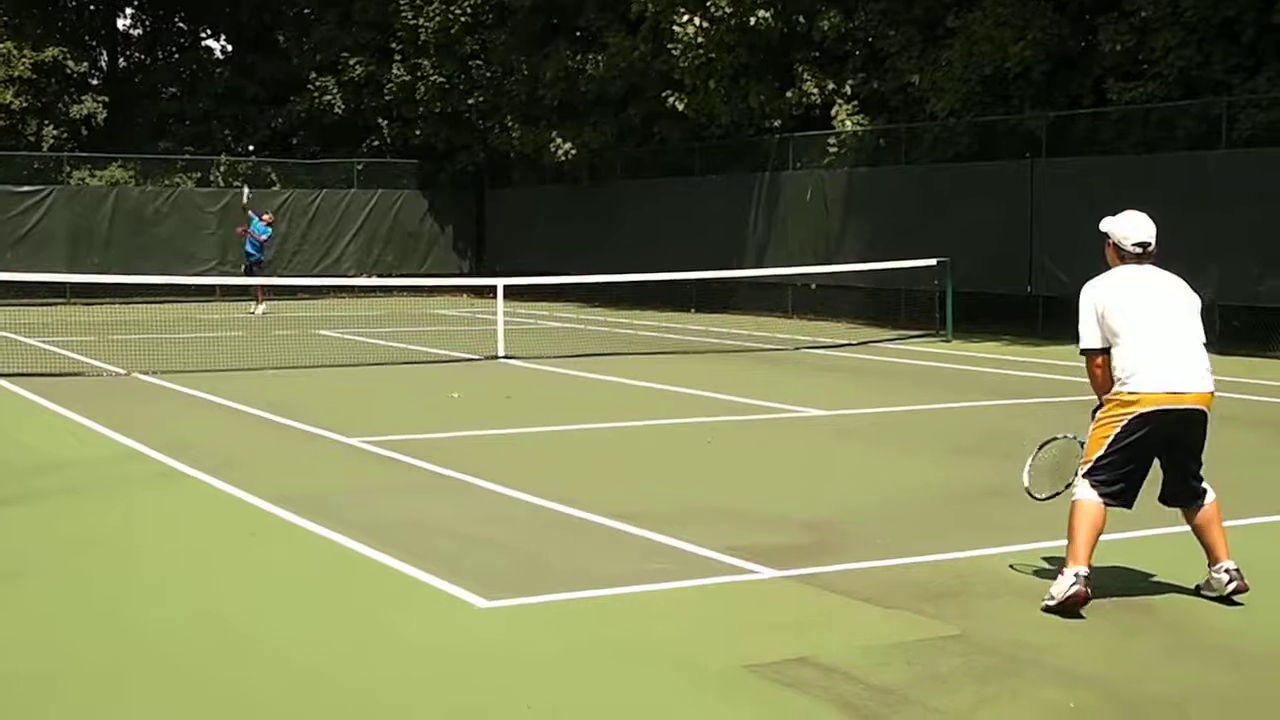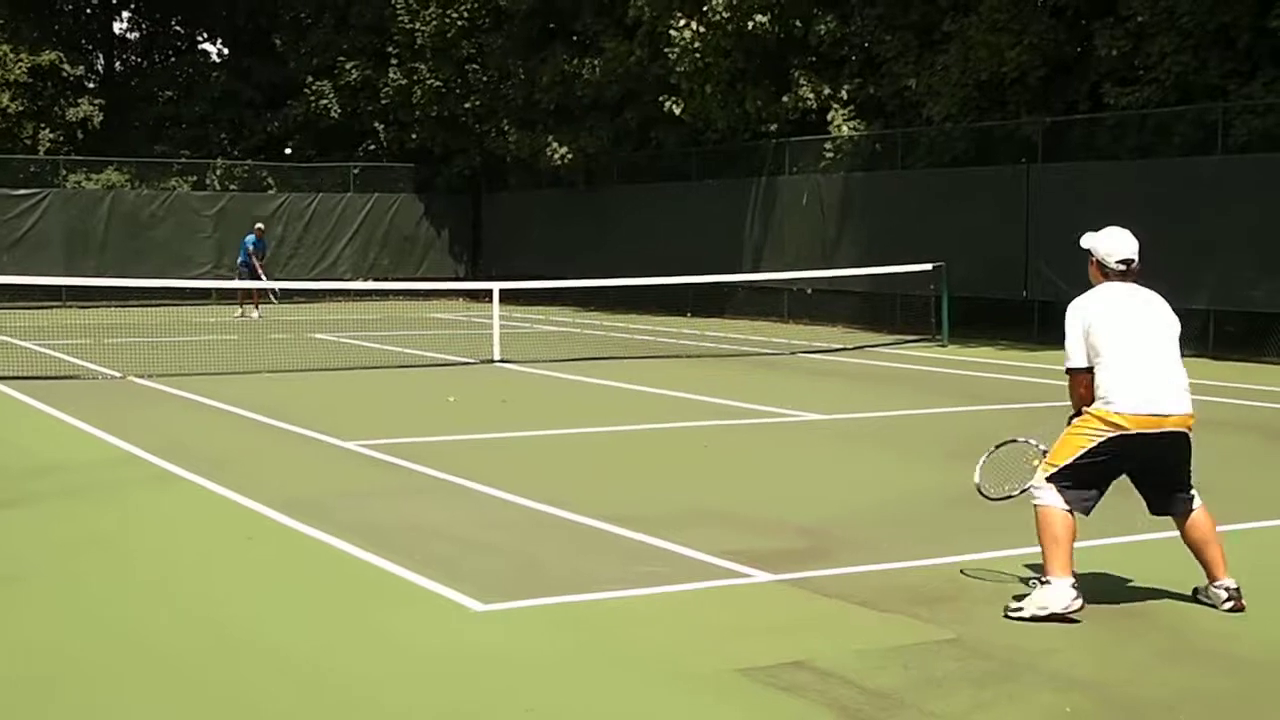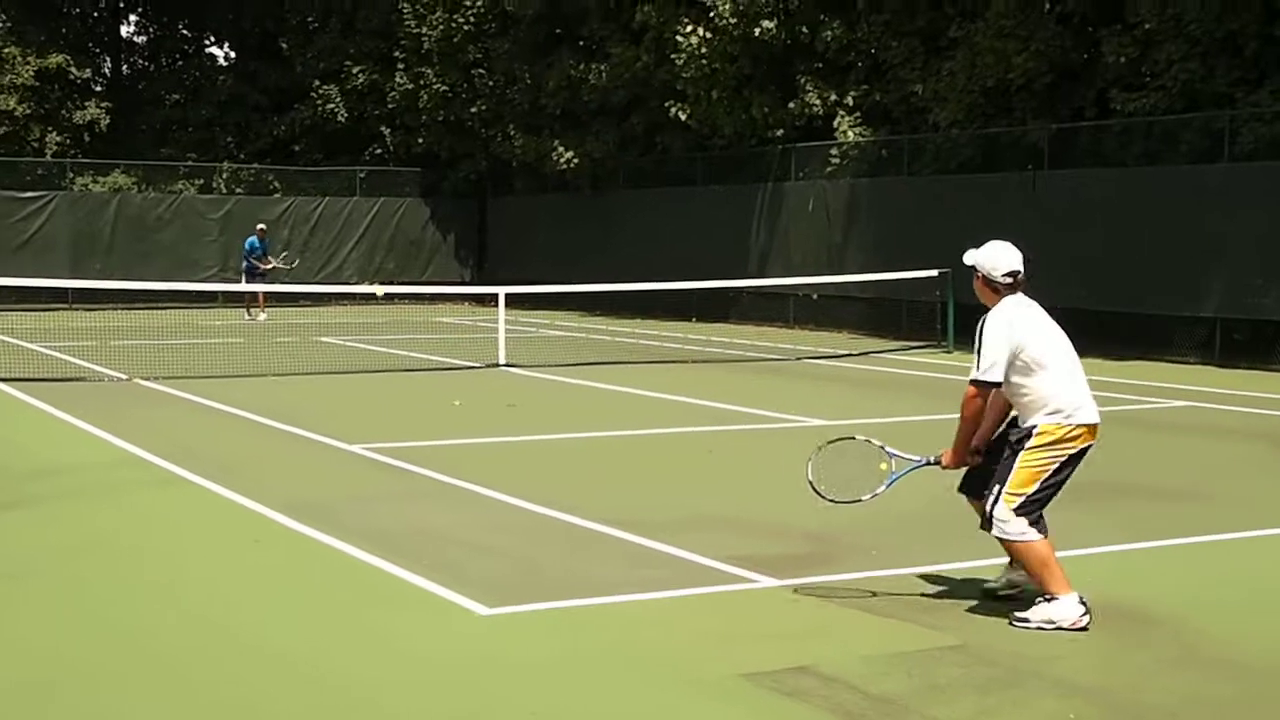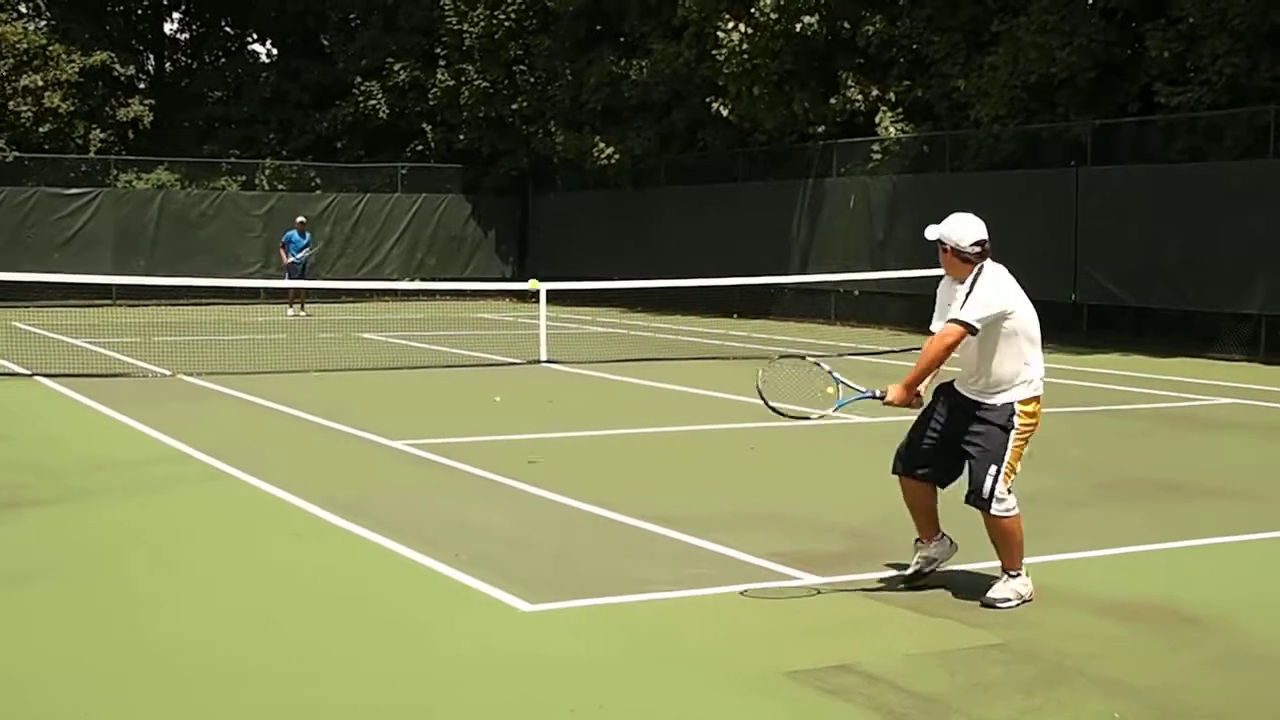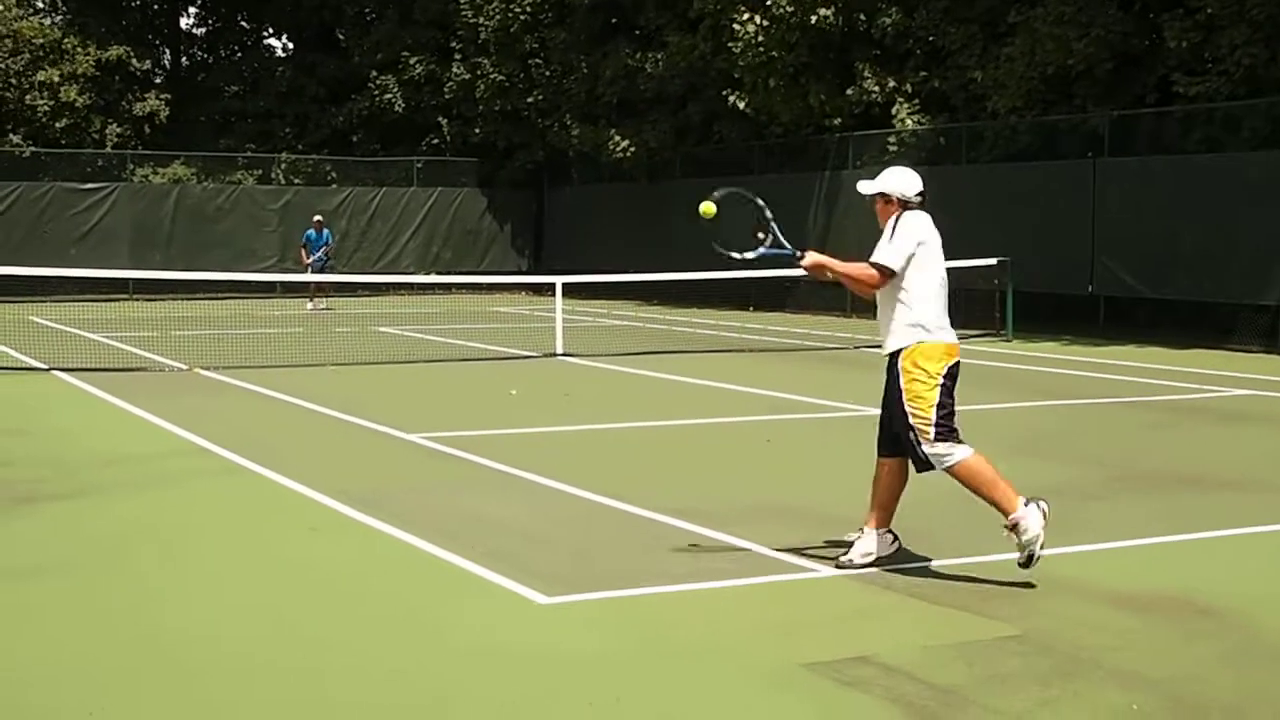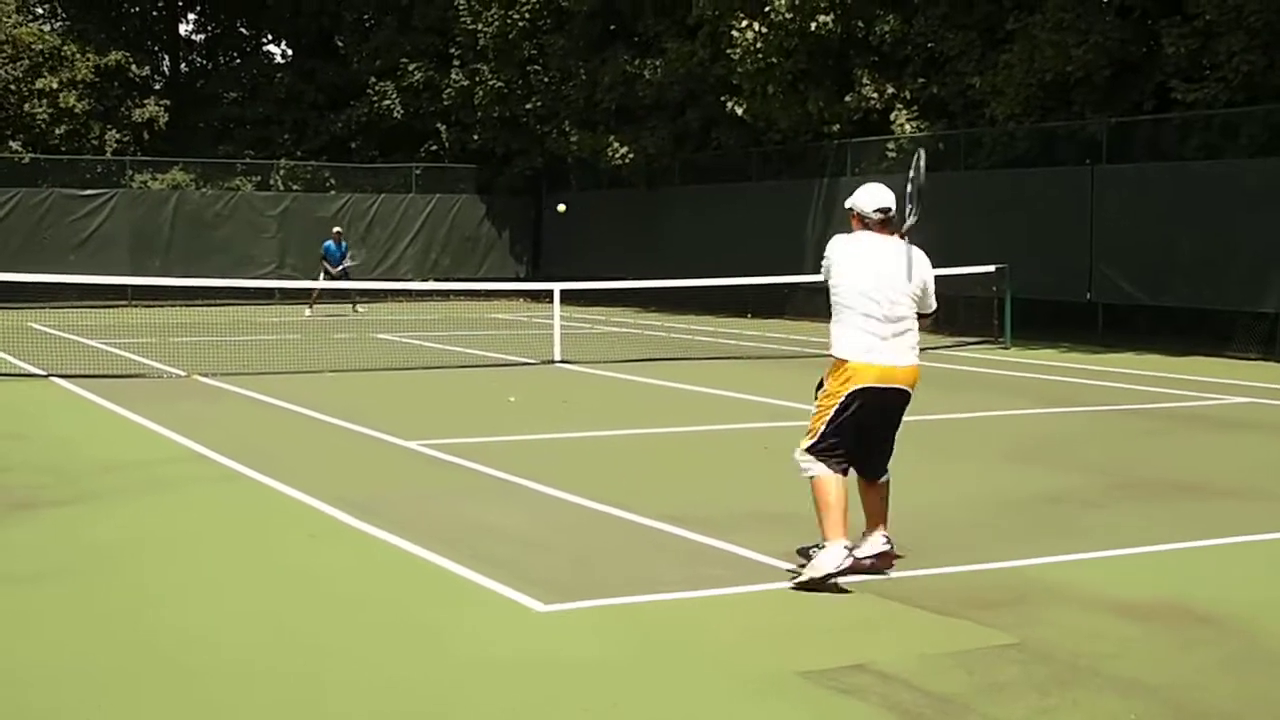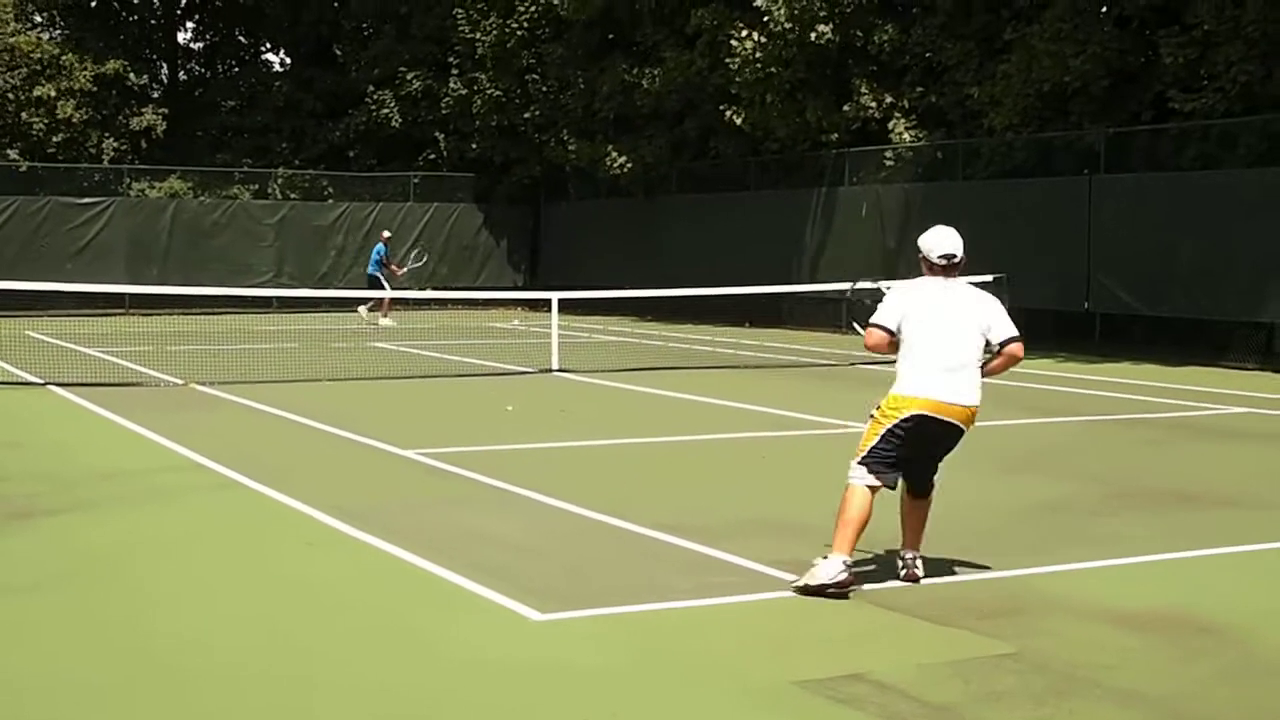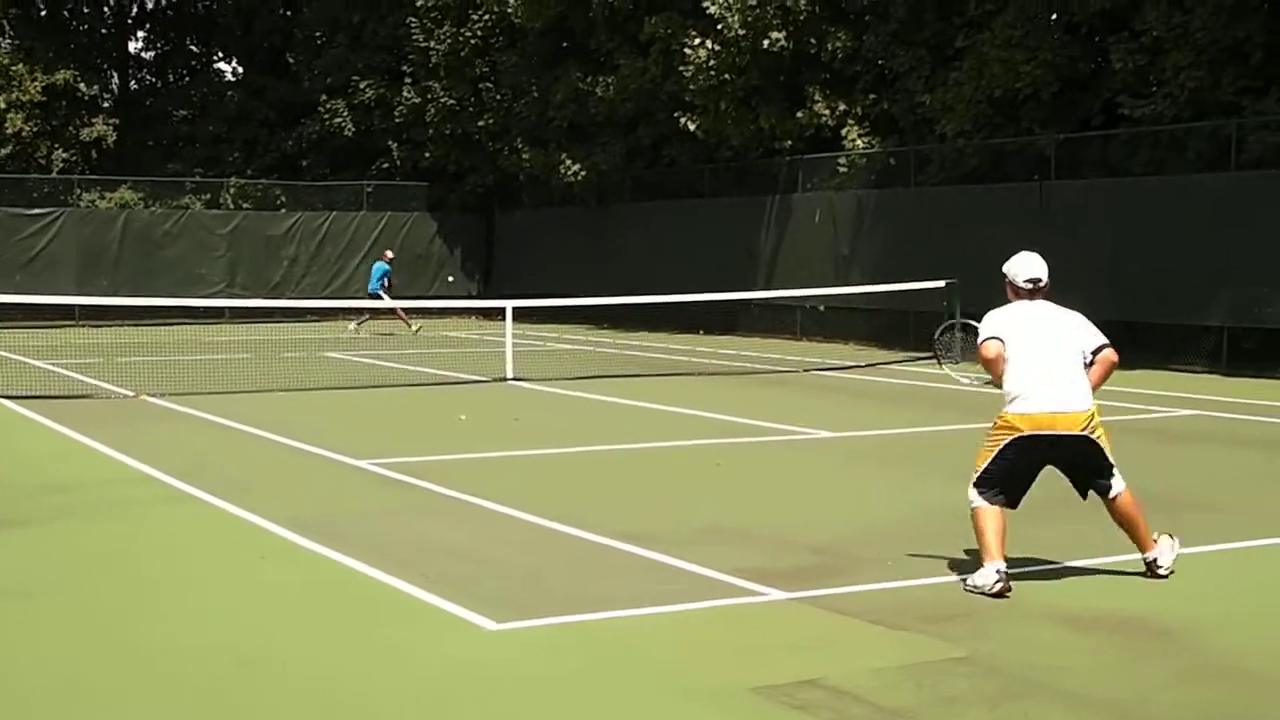
dt=0.4s
person 1, frame 1
left shoulder: (1098, 288)
right shoulder: (1180, 288)
left elbow: (1097, 363)
right elbow: (1191, 346)
left wrist: (1111, 408)
left hip: (1141, 396)
right hip: (1197, 395)
left knee: (1093, 484)
right knee: (1190, 487)
left ankle: (1074, 577)
right ankle: (1224, 572)
person 1, frame 2
left shoulder: (1084, 306)
right shoulder: (1158, 304)
left elbow: (1080, 381)
left wrist: (1080, 427)
left hip: (1122, 417)
right hip: (1176, 419)
left knee: (1049, 487)
right knee: (1181, 501)
left ankle: (1059, 588)
right ankle: (1223, 585)
person 1, frame 3
left shoulder: (999, 321)
right shoulder: (1017, 312)
left elbow: (977, 394)
right elbow: (1001, 389)
left wrist: (958, 448)
right wrist: (978, 440)
left hip: (1060, 426)
right hip: (1037, 421)
left knee: (1006, 514)
right knee: (978, 486)
left ankle: (1065, 604)
right ankle: (1023, 568)
person 1, frame 4
left shoulder: (988, 282)
right shoulder: (950, 285)
left elbow: (947, 339)
right elbow: (938, 339)
left wrist: (906, 386)
right wrist: (918, 387)
left hip: (1010, 403)
right hip: (961, 394)
left knee: (991, 493)
right knee: (912, 464)
left ankle: (1014, 576)
right ankle: (933, 543)
person 1, frame 5
left shoulder: (911, 223)
right shoulder: (903, 230)
left elbow: (874, 278)
right elbow: (878, 287)
left wrist: (827, 265)
right wrist: (837, 271)
left hip: (925, 354)
right hip: (908, 353)
left knee: (938, 446)
right knee: (890, 449)
left ankle: (1021, 514)
right ankle: (876, 534)
person 1, frame 6
left shoulder: (840, 246)
right shoulder: (918, 259)
right elbow: (925, 317)
left hip: (857, 371)
right hip: (904, 373)
left knee: (818, 460)
right knee: (870, 461)
left ankle: (836, 547)
right ankle: (877, 541)
person 1, frame 7
left shoulder: (906, 292)
right shoulder: (984, 301)
left elbow: (874, 341)
right elbow: (1014, 351)
left hip: (911, 402)
right hip: (960, 411)
left knee: (864, 477)
right knee: (918, 476)
left ankle: (837, 563)
right ankle: (911, 559)
person 1, frame 8
left shoulder: (998, 318)
right shoulder: (1072, 318)
left elbow: (990, 354)
right elbow: (1107, 357)
left wrist: (1004, 381)
right wrist: (1081, 393)
left hip: (1024, 421)
right hip: (1079, 418)
left knee: (985, 494)
right knee: (1108, 485)
left ankle: (993, 570)
right ankle: (1156, 552)
